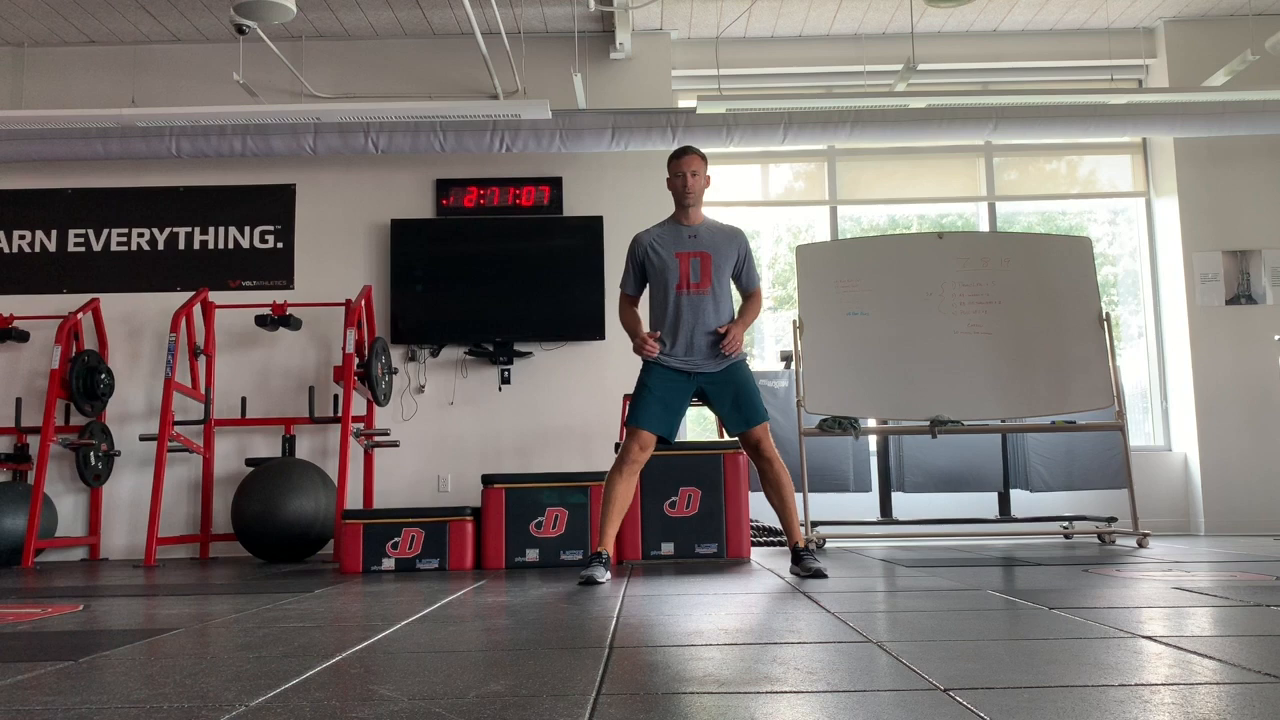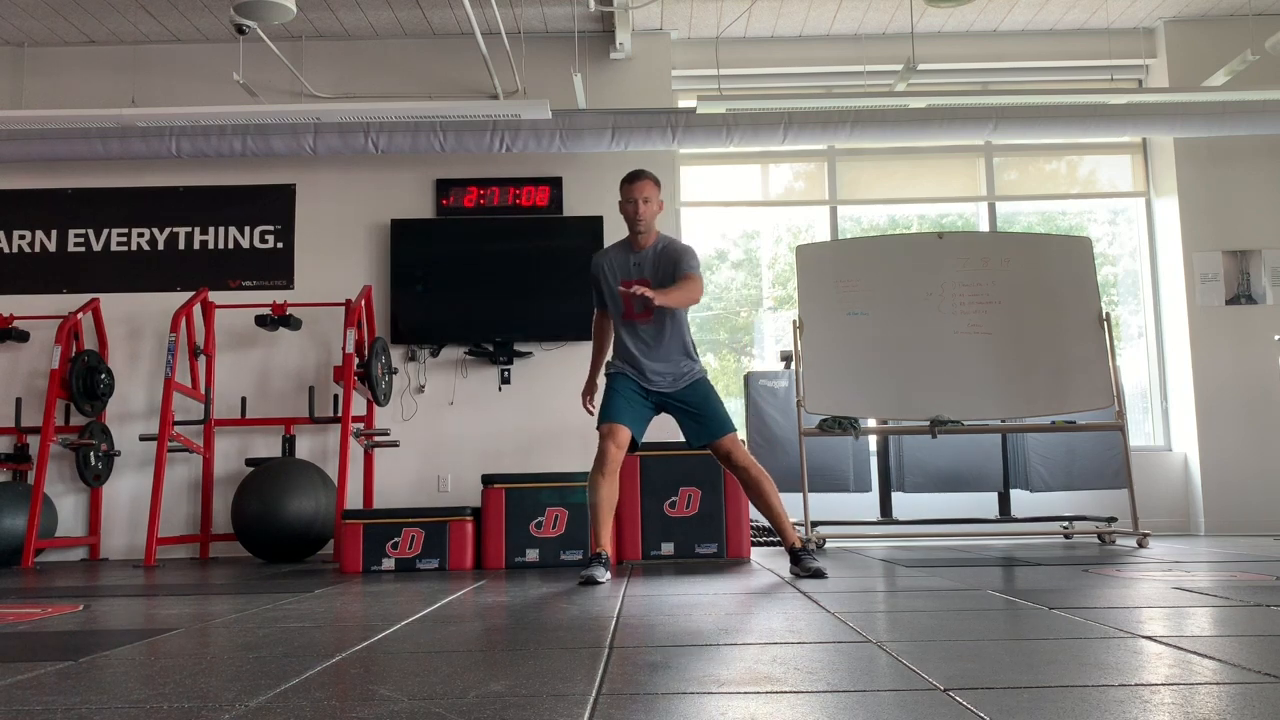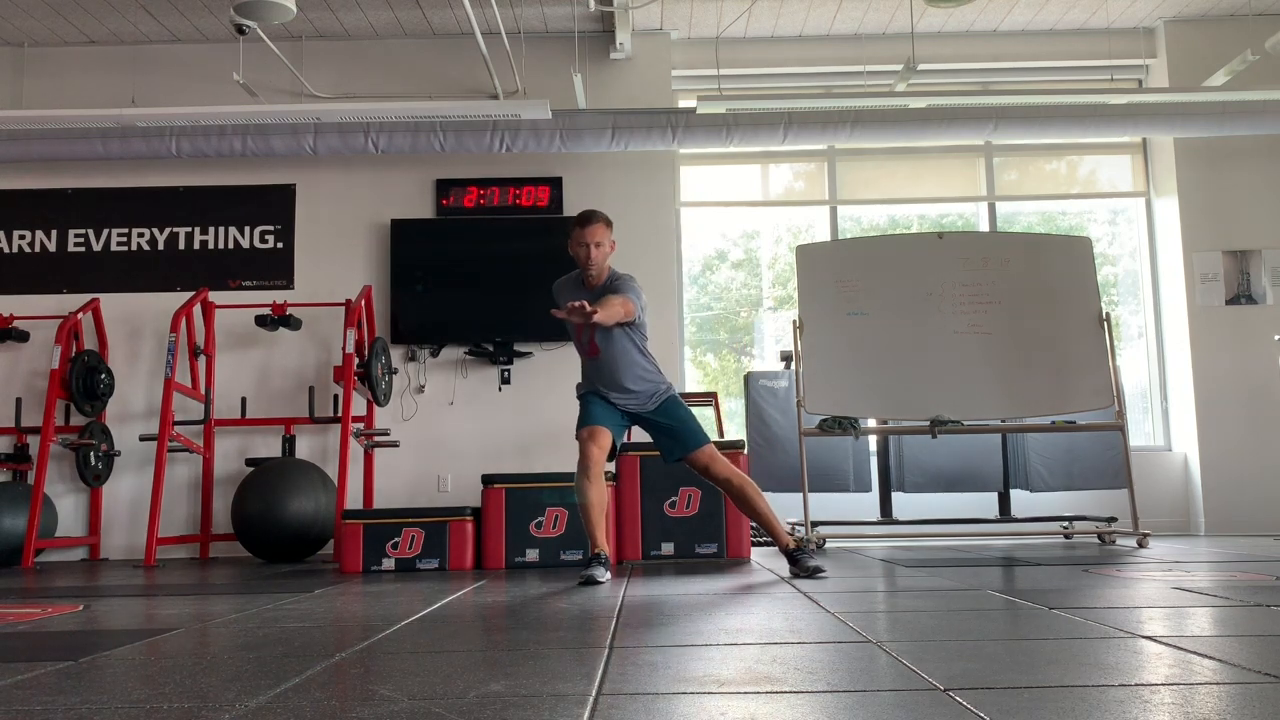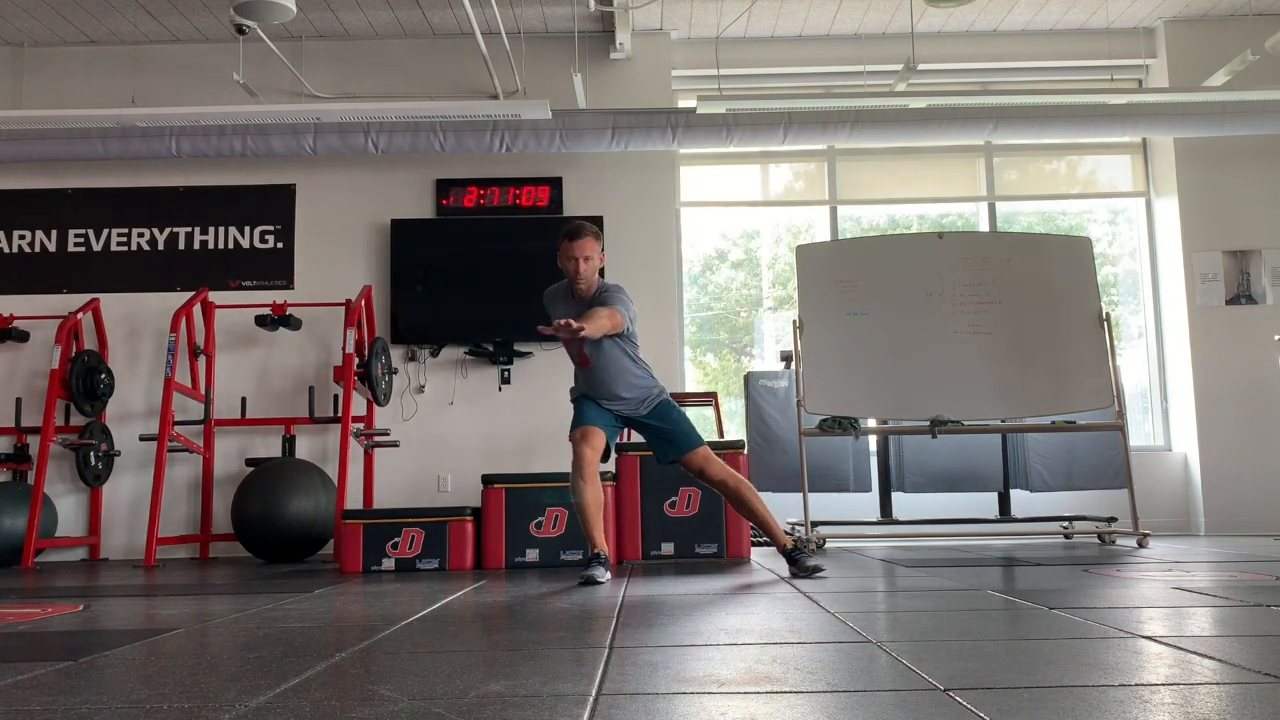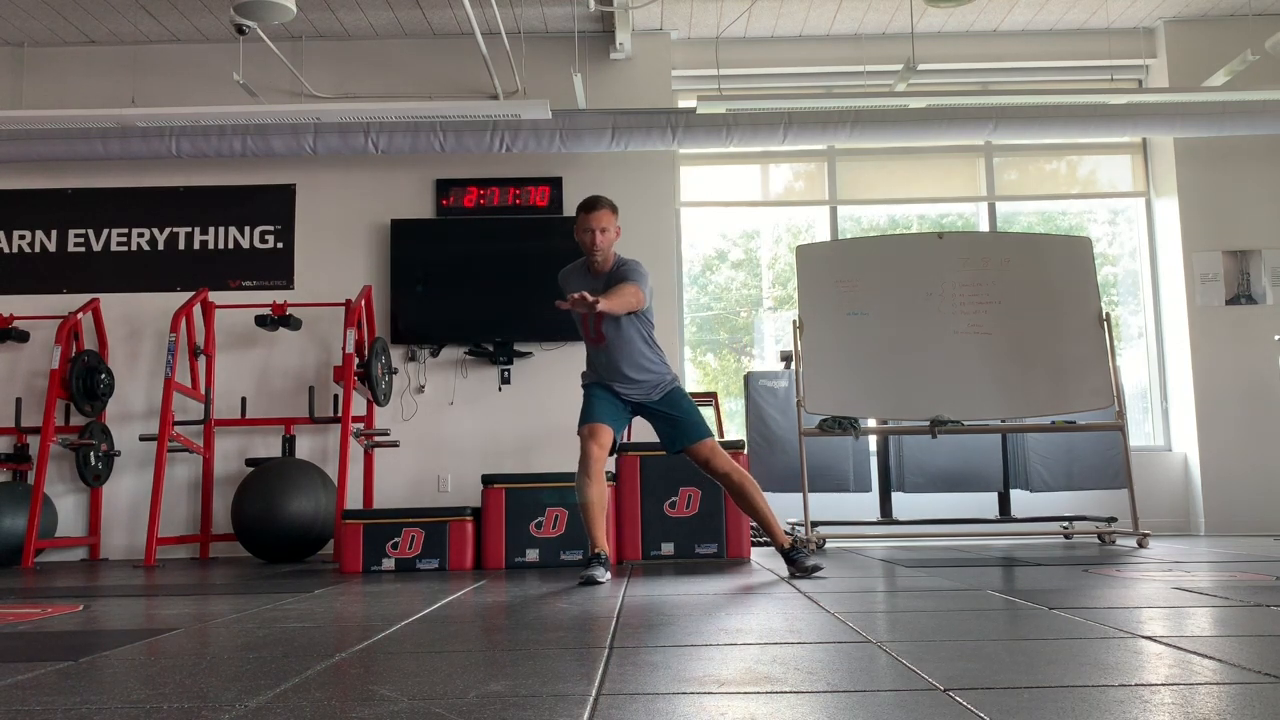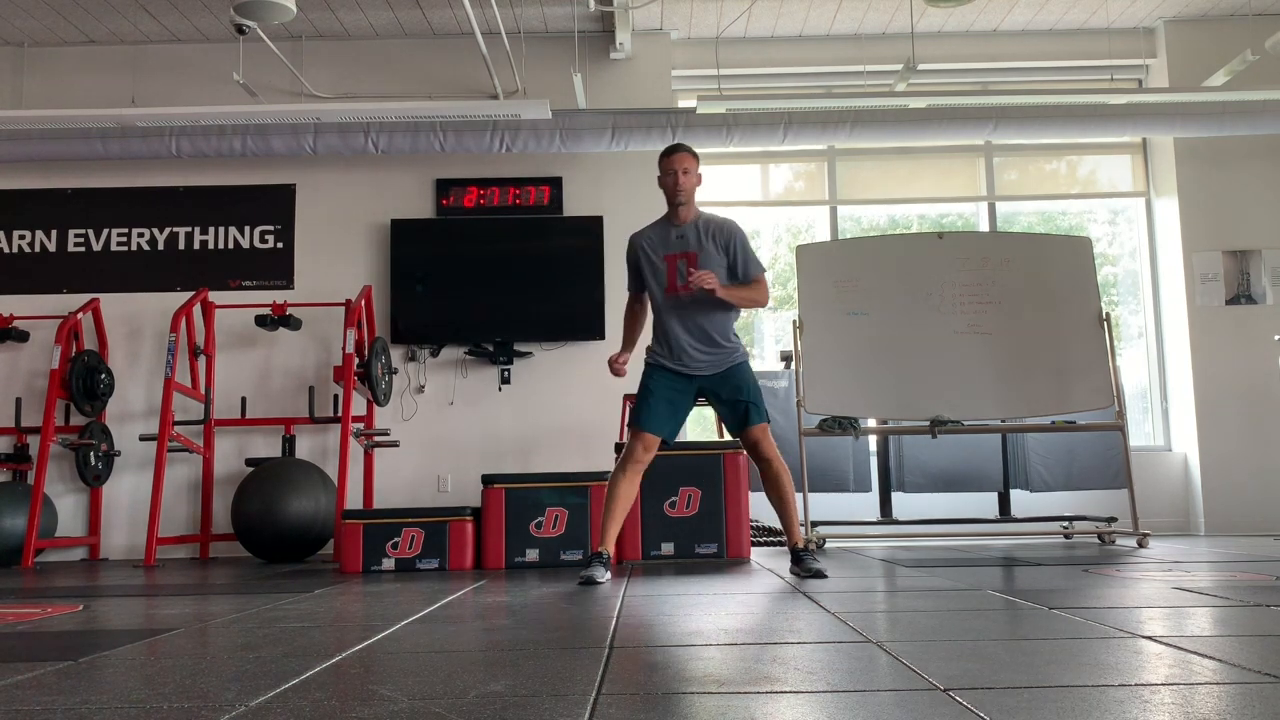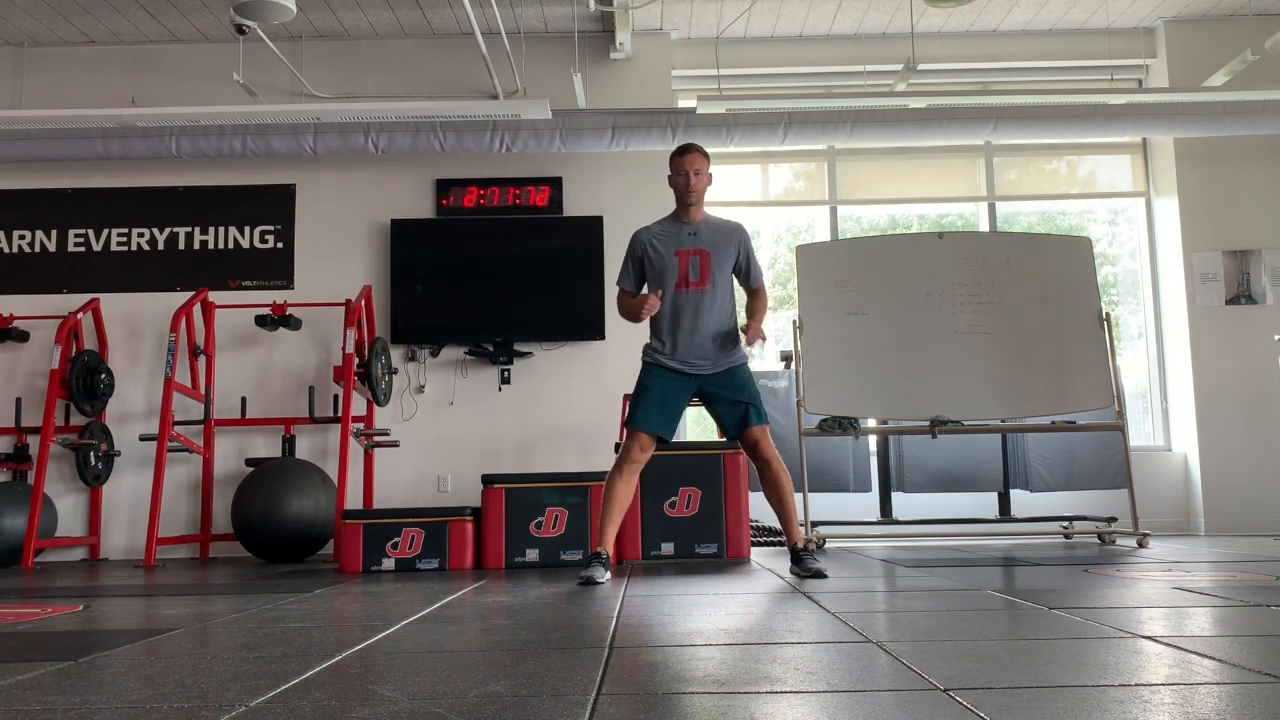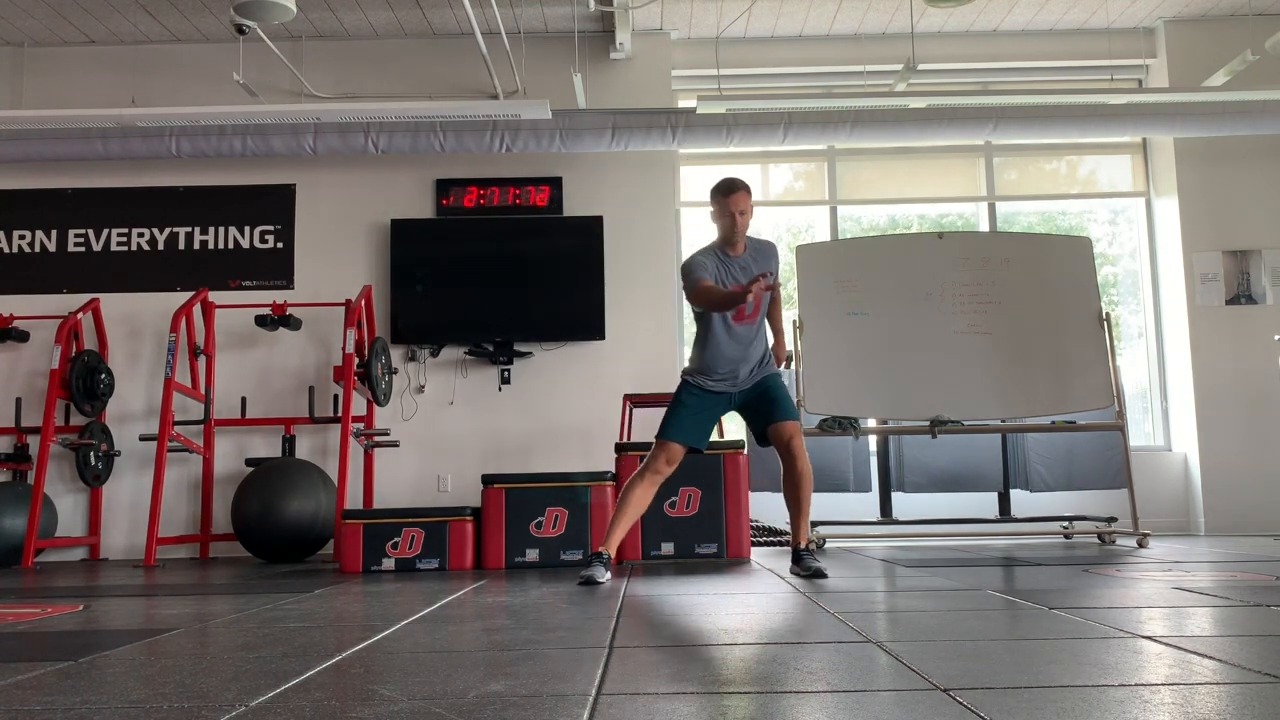
dt=0.7s
person 1, frame 1
left shoulder: (732, 238)
right shoulder: (646, 242)
left elbow: (753, 296)
right elbow: (627, 302)
left wrist: (739, 327)
right wrist: (638, 336)
left hip: (723, 362)
right hip: (666, 364)
left knee: (762, 446)
right knee: (634, 450)
left ankle: (799, 549)
right ankle: (602, 554)
person 1, frame 2
left shoulder: (678, 252)
right shoulder: (603, 261)
left elbow: (693, 291)
left wrist: (655, 295)
right wrist: (593, 375)
left hip: (684, 376)
right hip: (629, 376)
left knee: (736, 456)
right knee: (609, 448)
left ankle: (796, 549)
right ankle: (600, 556)
person 1, frame 3
left shoulder: (625, 287)
right shoulder: (562, 289)
left elbow: (616, 308)
left wrist: (593, 313)
left hip: (652, 394)
right hip: (601, 394)
left knee: (716, 467)
right knee: (591, 449)
left ankle: (791, 549)
right ankle: (599, 557)
person 1, frame 4
left shoulder: (614, 297)
right shoulder: (553, 298)
left elbow: (602, 321)
left wrist: (579, 328)
left hip: (645, 398)
right hip: (595, 399)
left knee: (712, 469)
right knee: (585, 450)
left ankle: (789, 548)
right ankle: (599, 556)
person 1, frame 5
left shoulder: (630, 270)
right shoulder: (568, 279)
left elbow: (629, 299)
left wrist: (598, 303)
left hip: (657, 385)
right hip: (605, 386)
left knee: (717, 461)
right knee: (593, 450)
left ankle: (788, 548)
right ankle: (599, 556)
person 1, frame 6
left shoulder: (725, 231)
right shoulder: (641, 242)
left elbow: (760, 294)
right elbow: (637, 302)
left wrist: (721, 288)
right wrist: (625, 350)
left hip: (726, 361)
right hip: (667, 366)
left knee: (763, 447)
right knee: (637, 453)
left ankle: (799, 549)
right ankle: (602, 555)
person 1, frame 7
left shoulder: (733, 234)
right shoulder: (647, 238)
left elbow: (756, 289)
right elbow: (624, 304)
left wrist: (755, 324)
right wrist: (641, 307)
left hip: (725, 363)
right hip: (666, 364)
left knee: (762, 447)
right knee: (633, 452)
left ankle: (799, 550)
right ankle: (602, 555)
person 1, frame 8
left shoulder: (766, 251)
right shoulder: (698, 264)
right elbow: (705, 298)
left wrist: (779, 339)
right wrist: (743, 294)
left hip: (759, 374)
right hip: (705, 382)
left knee: (793, 443)
right knee: (660, 462)
left ankle: (801, 550)
right ankle: (603, 555)
